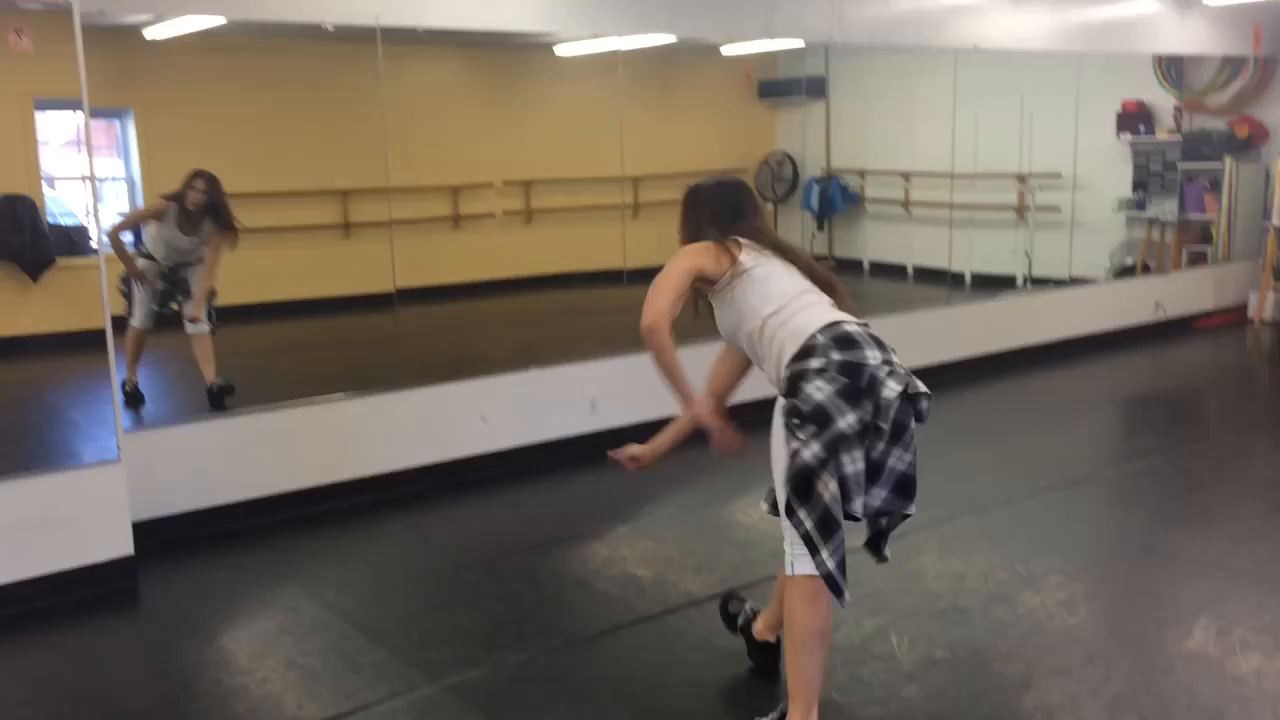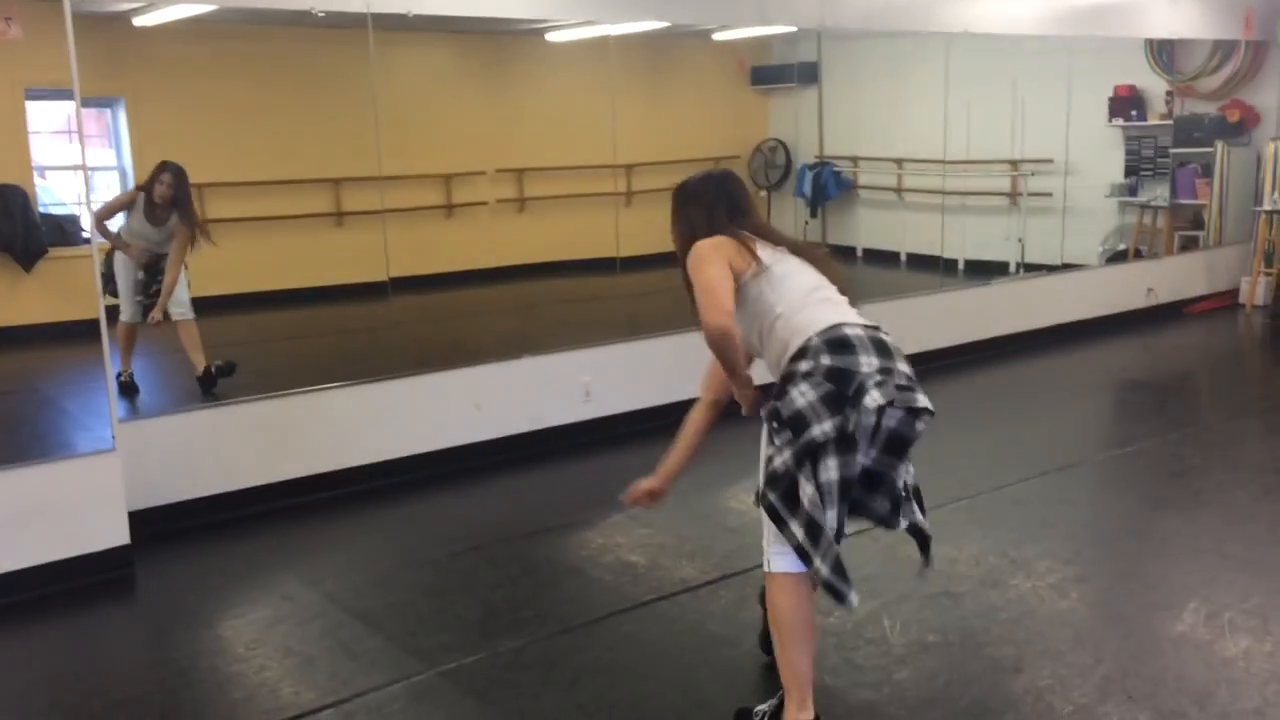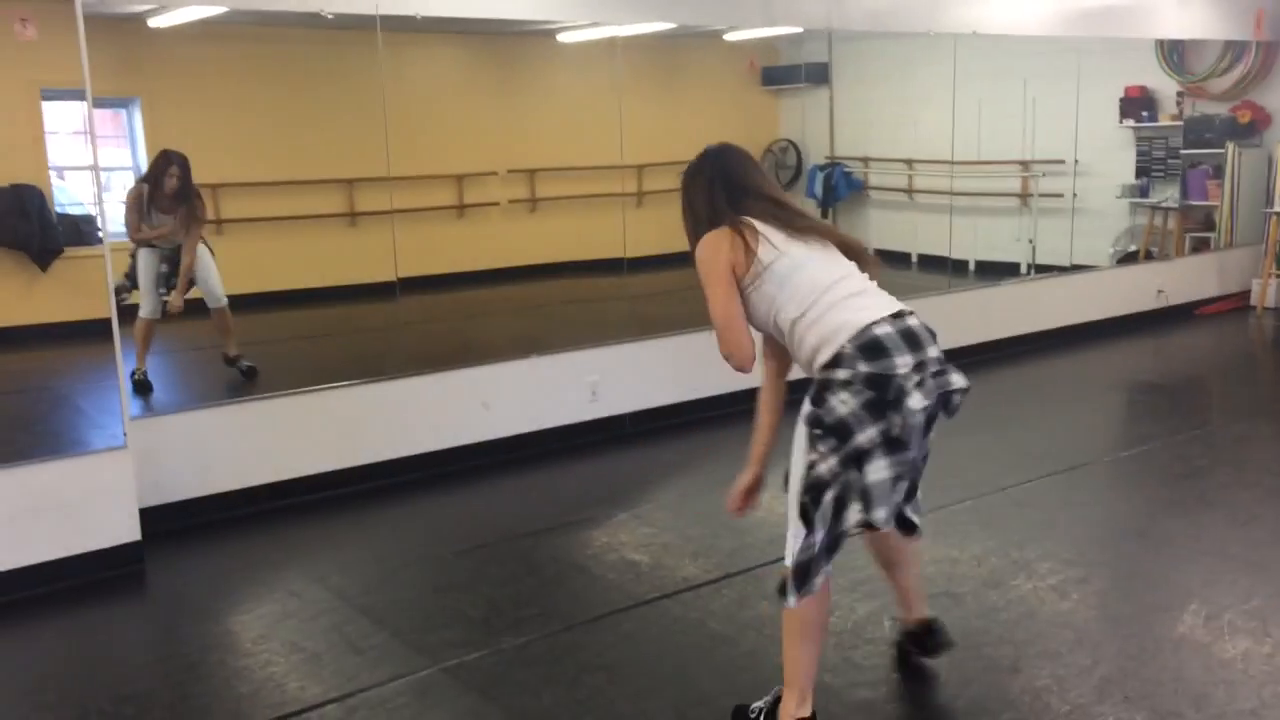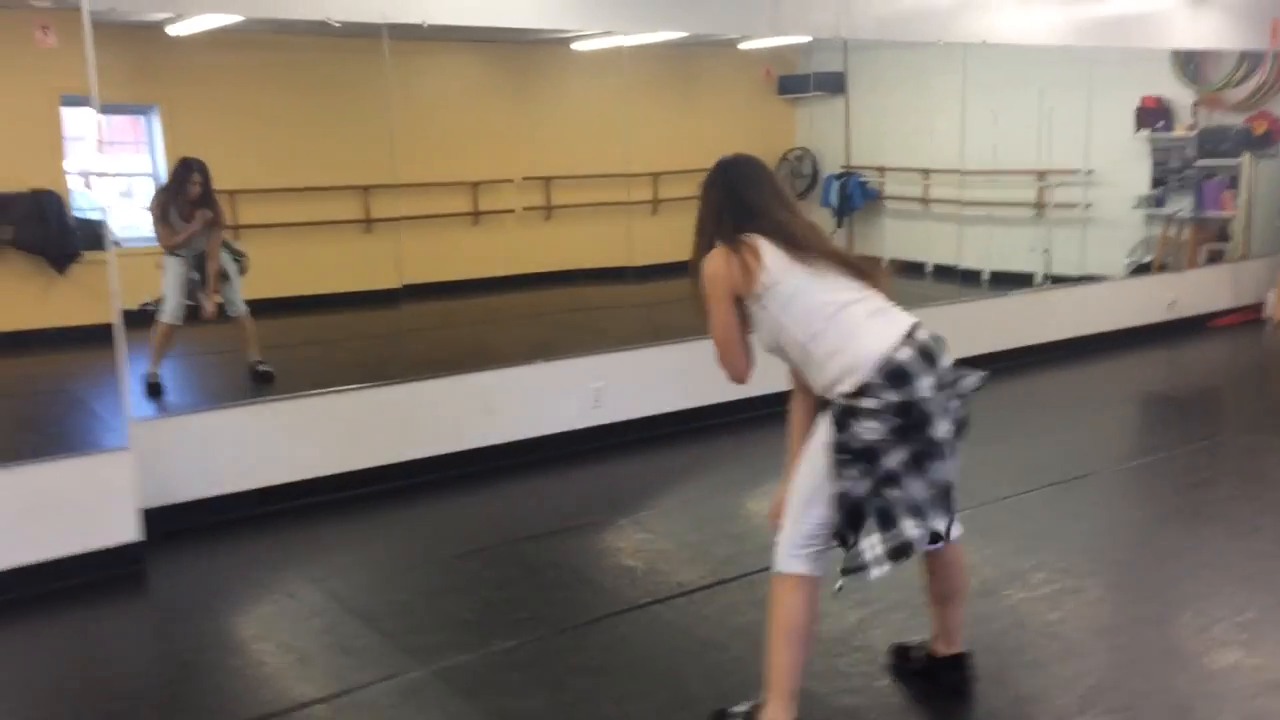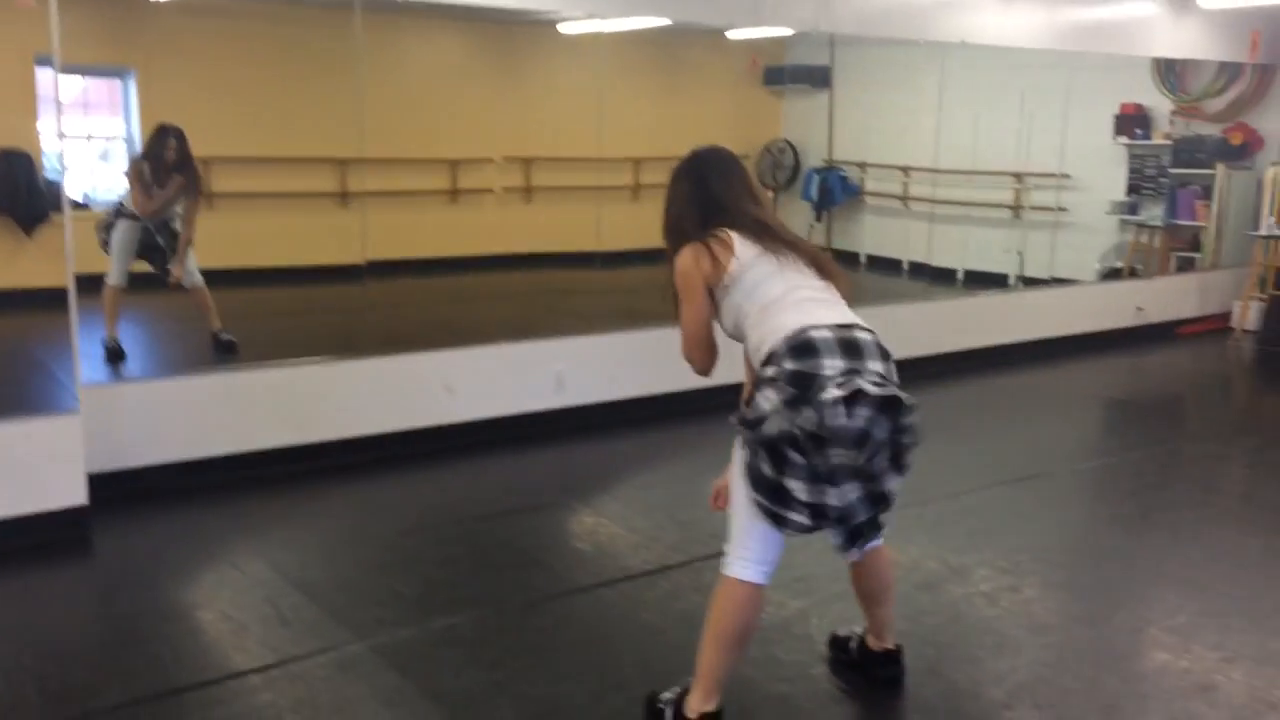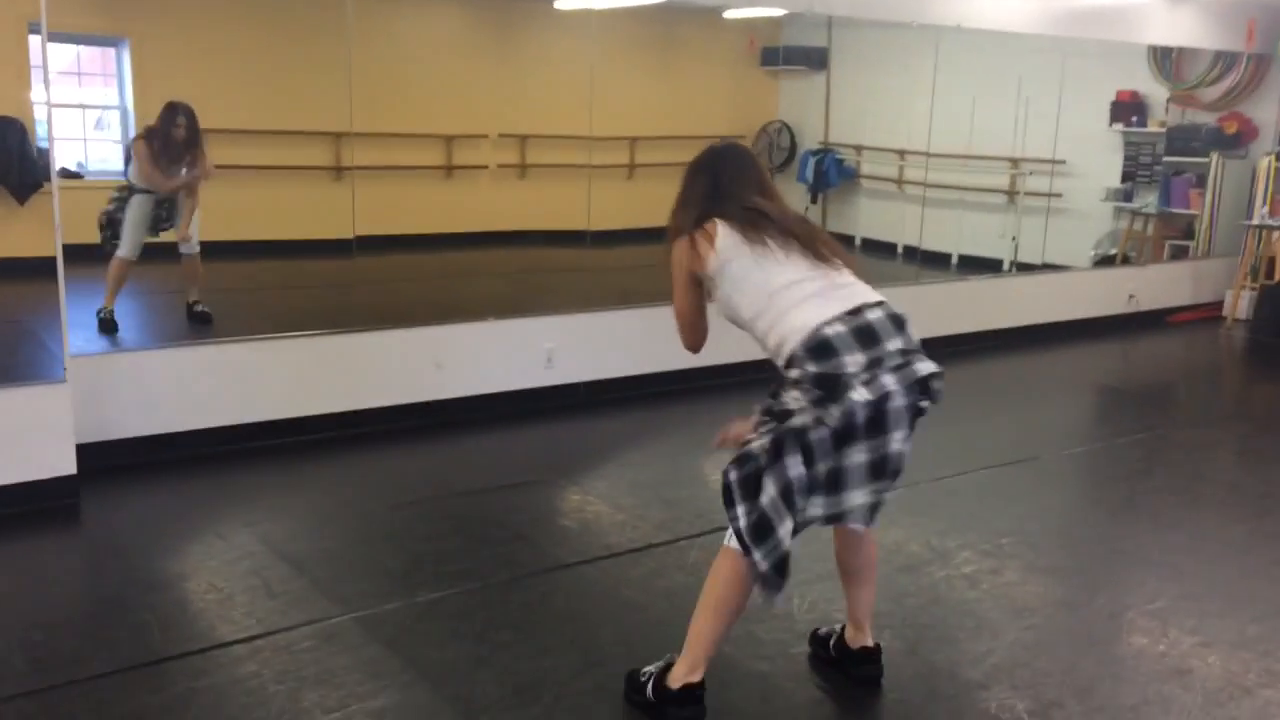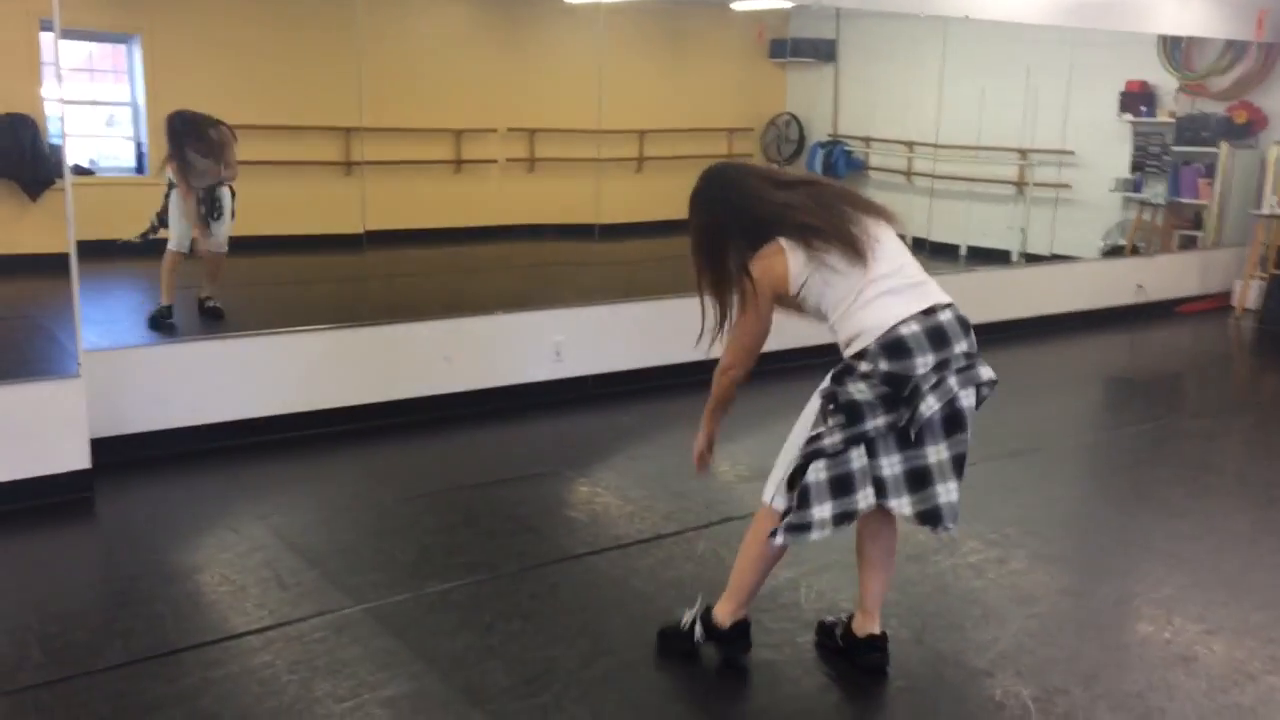
dt=0.2s
person 1, frame 1
left shoulder: (701, 255)
right shoulder: (766, 263)
left elbow: (653, 323)
right elbow: (722, 381)
left wrist: (695, 406)
right wrist: (655, 450)
left hip: (833, 374)
right hip: (875, 375)
left knee: (807, 541)
right knee: (810, 526)
right ankle: (767, 631)
person 1, frame 2
left shoulder: (710, 253)
left elbow: (721, 327)
right elbow: (716, 390)
left wrist: (744, 382)
right wrist: (664, 475)
left hip: (829, 372)
right hip: (884, 373)
left knee: (785, 544)
right knee: (803, 510)
right ankle: (786, 628)
person 1, frame 3
left shoulder: (718, 244)
right shoulder: (795, 233)
left elbow: (740, 357)
right elbow: (776, 360)
left wrist: (733, 308)
right wrist: (754, 466)
left hip: (857, 373)
right hip: (912, 348)
left knee: (807, 539)
right knee: (877, 499)
right ankle: (918, 623)
person 1, frame 4
left shoulder: (722, 263)
right shoulder: (803, 249)
left elbow: (737, 370)
right wrist: (797, 479)
left hip: (878, 396)
right hip: (926, 370)
left knee: (799, 549)
right knee: (929, 519)
right ankle: (948, 656)
person 1, frame 5
left shoulder: (697, 256)
right shoulder: (781, 245)
left elbow: (702, 361)
right wrist: (747, 463)
left hip: (803, 377)
right hip: (869, 366)
left knee: (751, 552)
right knee: (860, 520)
right ankle: (881, 649)
person 1, frame 6
left shoulder: (696, 247)
right shoulder: (792, 229)
left elbow: (693, 336)
right wrist: (764, 422)
left hip: (827, 367)
right hip: (893, 345)
left knee: (751, 515)
right knee: (849, 500)
right ankle: (859, 643)
person 1, frame 7
left shoulder: (768, 262)
right shoulder: (841, 206)
left elbow: (736, 363)
left wrist: (706, 428)
left hip: (885, 361)
right hip: (950, 339)
left knee: (791, 486)
right knee: (873, 492)
left ankle: (725, 619)
right ankle: (866, 632)
person 2, frame 1
left shoulder: (212, 226)
right shoulder: (165, 209)
left elbow: (208, 271)
right elbow: (114, 232)
left wrist: (198, 305)
right wrist: (130, 266)
left hip: (188, 266)
right hip: (151, 260)
left knee: (198, 321)
right knee: (141, 320)
left ankle: (212, 384)
right ankle: (130, 380)
person 2, frame 2
left shoulder: (182, 216)
right shoulder: (133, 199)
left elbow: (174, 265)
right elbow: (98, 219)
left wrist: (161, 305)
right wrist: (125, 246)
left hip: (165, 256)
right hip: (130, 251)
left knee: (182, 309)
right knee: (130, 312)
left ankle: (203, 371)
right ankle: (125, 372)
person 2, frame 3
left shoulder: (191, 202)
right shoulder: (139, 194)
left elbow: (189, 250)
right elbow: (134, 236)
left wrist: (179, 291)
right wrist: (169, 229)
left hip: (187, 246)
right hip: (152, 248)
left knee: (217, 297)
right knee: (149, 308)
left ankle: (233, 354)
right ankle: (139, 369)
person 2, frame 4
left shoulder: (211, 208)
right shoulder: (162, 202)
left elbow: (214, 253)
right elbow: (167, 244)
left wrist: (210, 296)
right wrist: (196, 228)
left hip: (210, 254)
right hip: (179, 257)
left knee: (237, 305)
right knee: (172, 312)
left ankle: (256, 362)
right ankle: (152, 372)
person 2, frame 5
left shoulder: (188, 175)
right shoulder: (138, 168)
left elbow: (188, 223)
right elbow: (146, 210)
left wrist: (179, 263)
right wrist: (173, 191)
left hip: (168, 218)
right hip: (131, 217)
left knee: (191, 273)
right knee: (116, 273)
left ankle: (218, 331)
right ankle: (111, 338)
person 2, frame 6
left shoulder: (194, 148)
right shoulder: (144, 145)
left elbow: (191, 191)
right elbow: (161, 186)
left wrist: (185, 226)
right wrist: (195, 176)
left hip: (177, 190)
right hip: (142, 191)
left knee: (190, 242)
right knee: (129, 248)
left ankle: (194, 302)
right ankle: (107, 308)
person 2, frame 7
left shoulder: (220, 134)
right shoulder: (177, 152)
left elbow: (232, 174)
right elbow: (186, 195)
left wrist: (223, 173)
right wrist: (197, 231)
left hip: (217, 187)
right hip: (185, 189)
left knee: (219, 243)
right knee: (179, 242)
left ankle: (207, 297)
right ankle: (165, 305)
